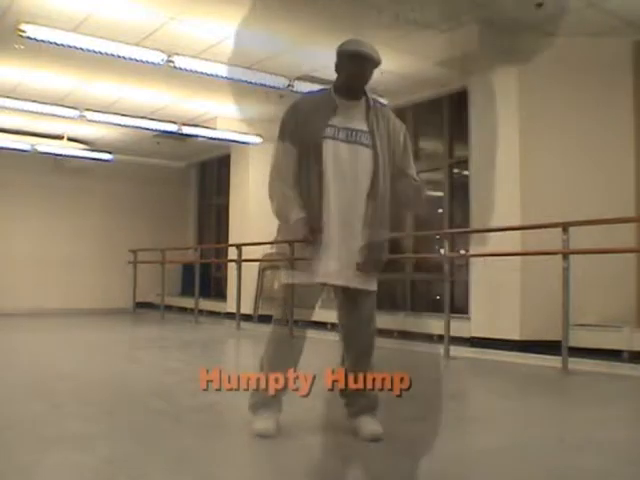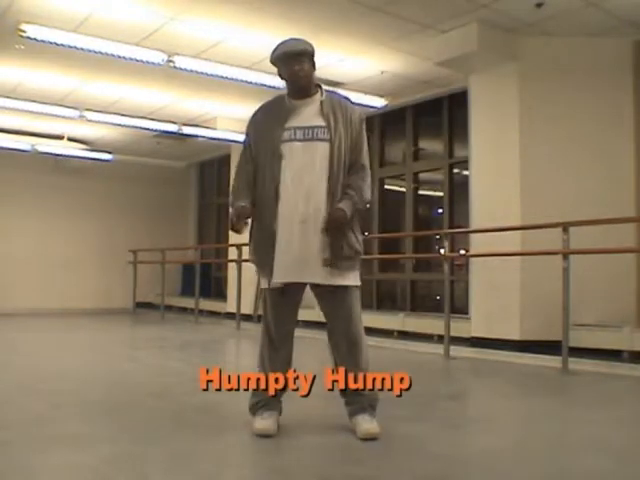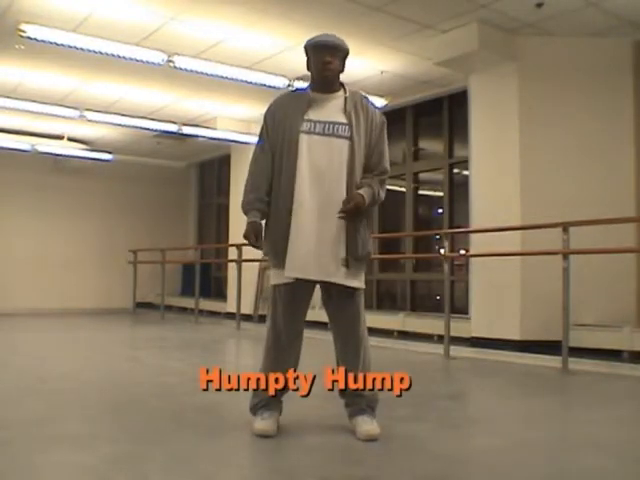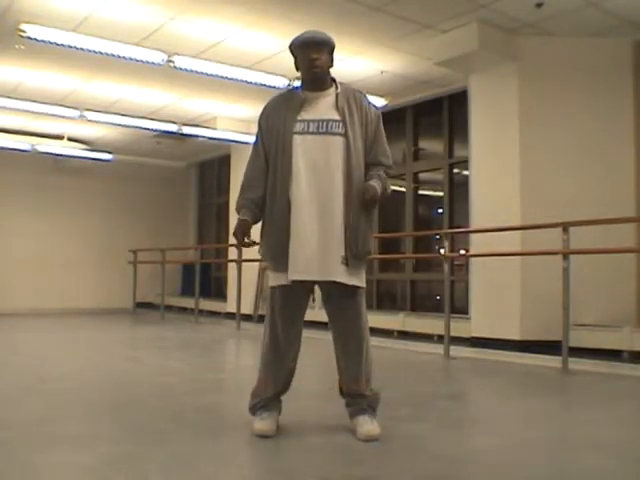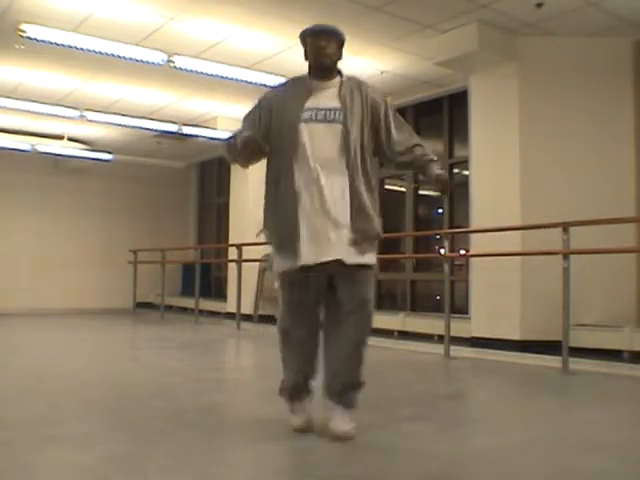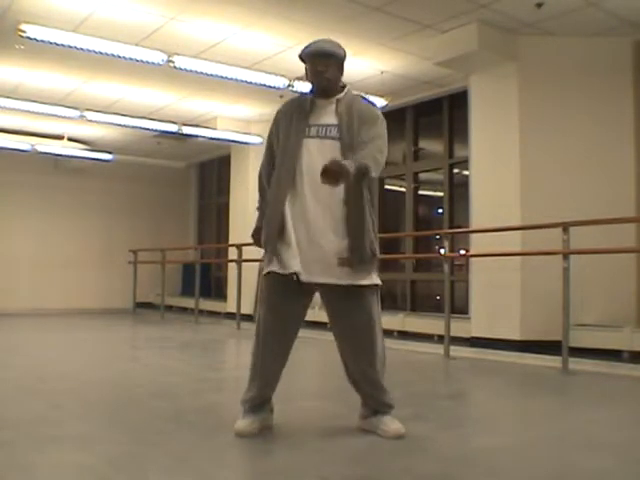
dt=0.7s
person 1, frame 1
left shoulder: (387, 123)
right shoulder: (304, 111)
left elbow: (404, 178)
right elbow: (282, 171)
left wrist: (418, 197)
right wrist: (295, 219)
left hip: (360, 242)
right hip: (310, 238)
left knee: (360, 332)
right knee: (289, 324)
left ankle: (361, 408)
right ankle: (266, 404)
person 1, frame 2
left shoulder: (346, 113)
right shoulder: (264, 118)
left elbow: (359, 171)
right elbow: (247, 173)
left wrist: (347, 207)
right wrist: (242, 205)
left hip: (333, 239)
right hip: (279, 240)
left knee: (347, 327)
right knee: (276, 328)
left ankle: (360, 405)
right ankle: (266, 403)
person 1, frame 3
left shoulder: (366, 114)
right shoulder: (282, 109)
left elbow: (378, 171)
right elbow: (262, 169)
left wrist: (365, 195)
right wrist: (254, 213)
left hip: (344, 238)
right hip: (291, 236)
left knee: (351, 326)
right knee: (283, 325)
left ankle: (361, 406)
right ankle: (267, 403)
person 1, frame 4
left shoulder: (360, 108)
right shoulder: (276, 110)
left elbow: (380, 162)
right elbow: (259, 169)
left wrist: (375, 187)
right wrist: (247, 213)
left hip: (344, 236)
right hip: (290, 236)
left knee: (350, 324)
right knee: (282, 324)
left ankle: (362, 406)
right ankle: (266, 404)
person 1, frame 5
left shoulder: (366, 97)
right shoulder: (279, 98)
left elbow: (402, 143)
right elbow: (242, 146)
left wrist: (432, 168)
right wrist: (241, 143)
left hip: (348, 224)
right hip: (296, 224)
left knee: (353, 309)
right knee: (299, 314)
left ankle: (341, 398)
right ankle: (297, 394)
person 1, frame 6
left shoulder: (363, 111)
right shoulder: (288, 113)
left elbow: (374, 151)
right elbow: (269, 171)
left wrist: (350, 168)
right wrist: (263, 217)
left hip: (345, 242)
right hip: (291, 240)
left knee: (361, 330)
right knee: (273, 326)
left ankle: (375, 409)
right ankle: (257, 407)
